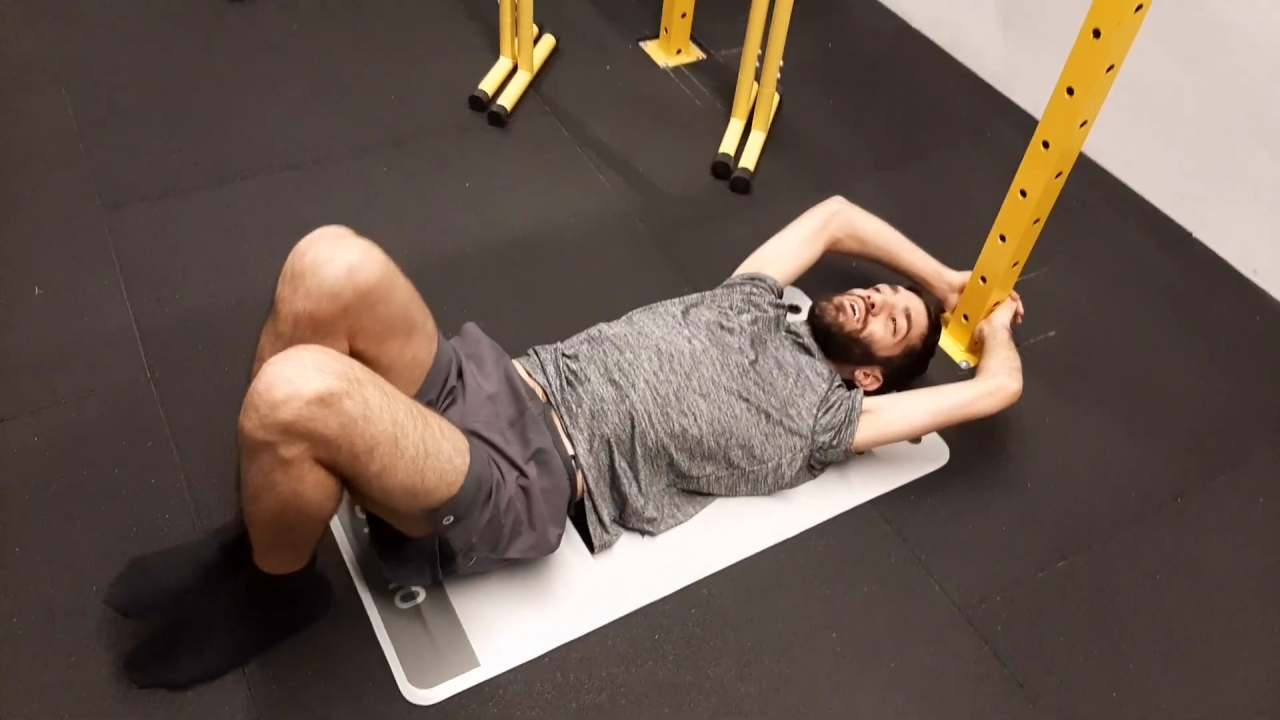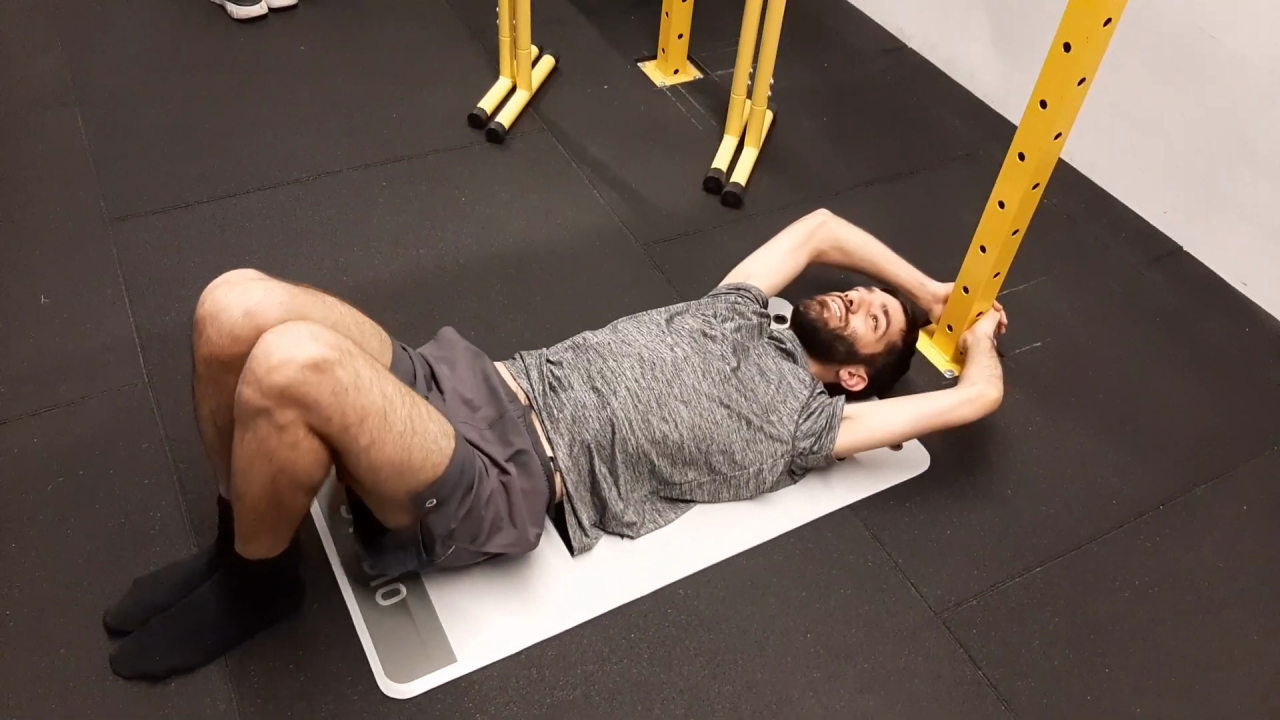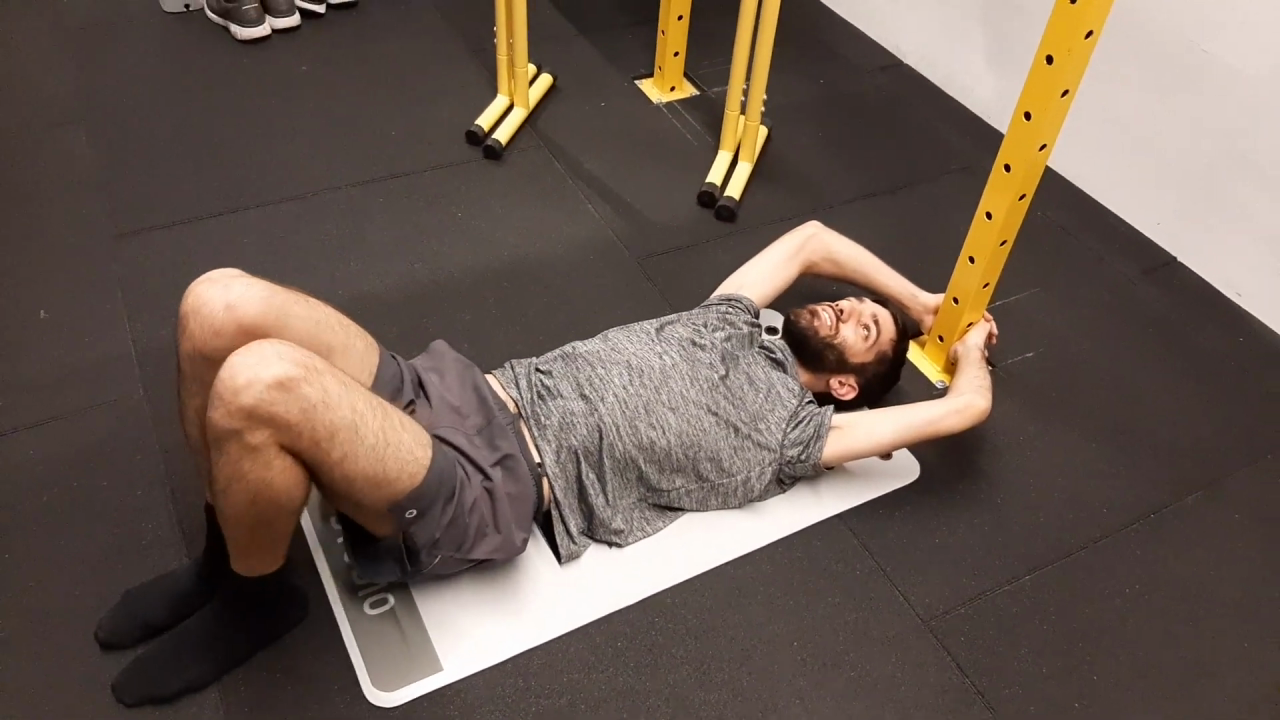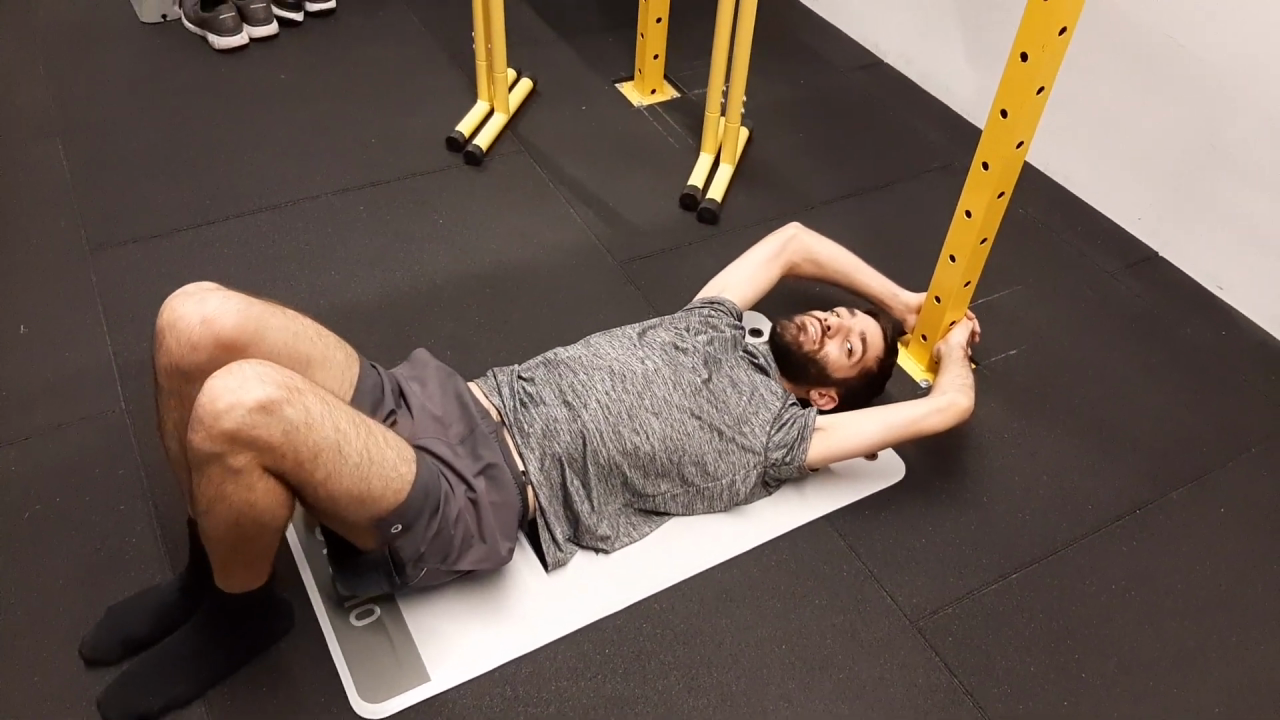
dt=0.5s
person 1, frame 1
left shoulder: (828, 418)
right shoulder: (755, 308)
left elbow: (994, 389)
right elbow: (834, 214)
right wrist: (947, 277)
left hip: (521, 485)
right hip: (494, 385)
left knee: (298, 396)
right knee: (332, 267)
left ankle: (275, 590)
right ankle: (252, 537)
person 1, frame 2
left shoulder: (807, 422)
right shoulder: (739, 317)
left elbow: (977, 396)
right elbow: (821, 227)
right wrist: (933, 288)
left hip: (499, 484)
right hip: (477, 385)
left knee: (294, 361)
right knee: (237, 309)
left ankle: (254, 582)
right ankle: (238, 536)
person 1, frame 3
left shoulder: (796, 432)
right shoulder: (732, 326)
left elbow: (963, 407)
right elbow: (812, 238)
right wrist: (922, 299)
left hip: (487, 491)
right hip: (467, 395)
left knee: (260, 385)
right knee: (221, 306)
left ankle: (253, 597)
right ankle: (226, 552)
person 1, frame 4
left shoulder: (780, 435)
right shoulder: (716, 330)
left elbow: (946, 406)
right elbow: (792, 240)
right wrist: (902, 299)
left hip: (470, 501)
right hip: (449, 403)
left knee: (242, 407)
right knee: (198, 323)
left ankle: (237, 611)
right ankle: (210, 565)
